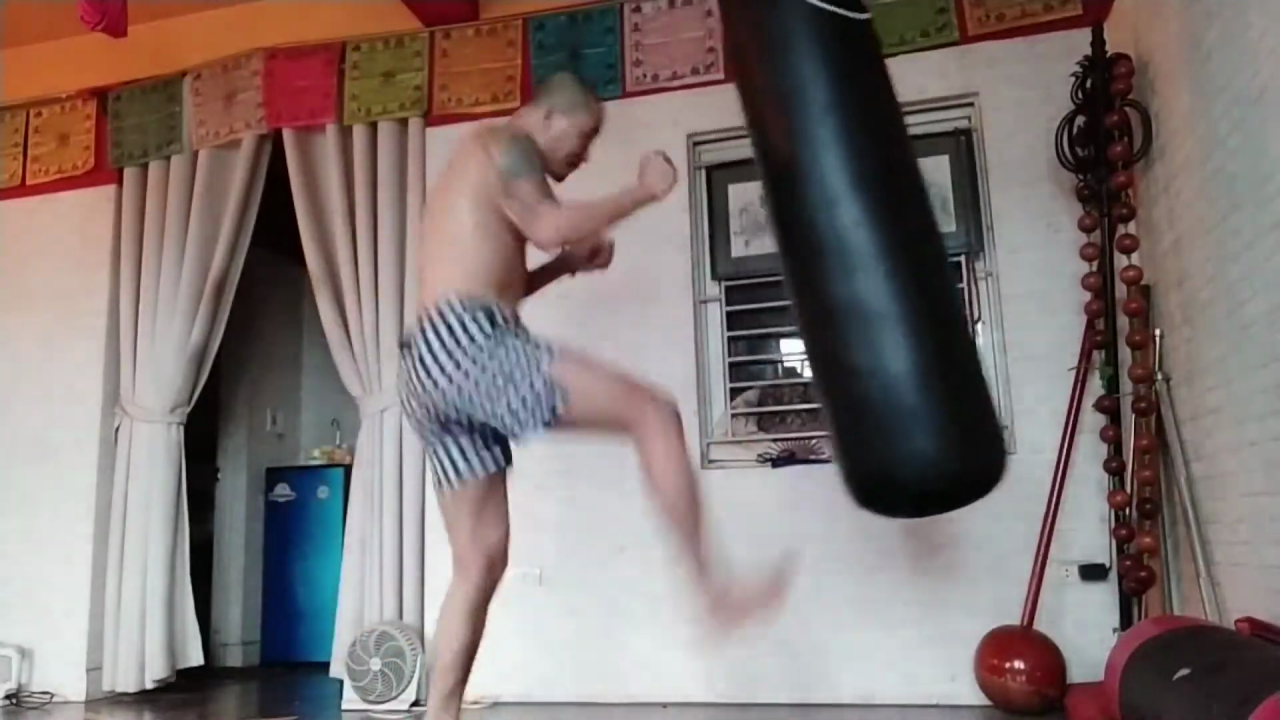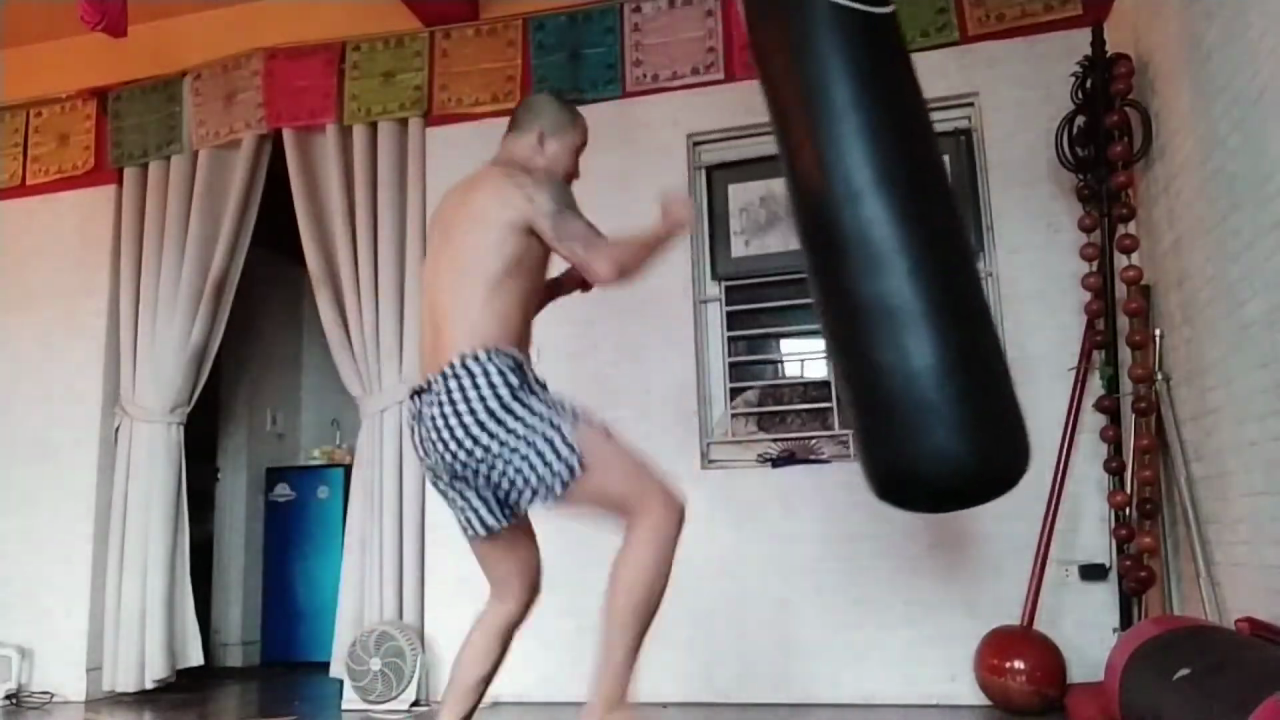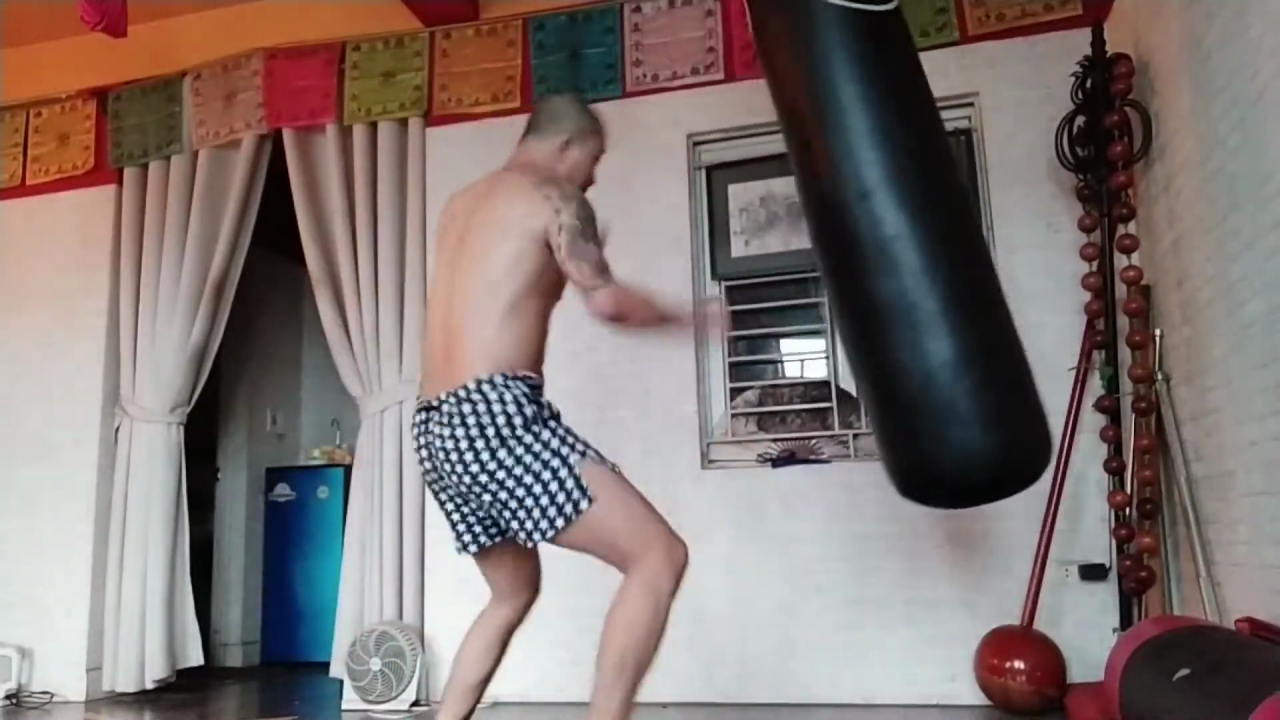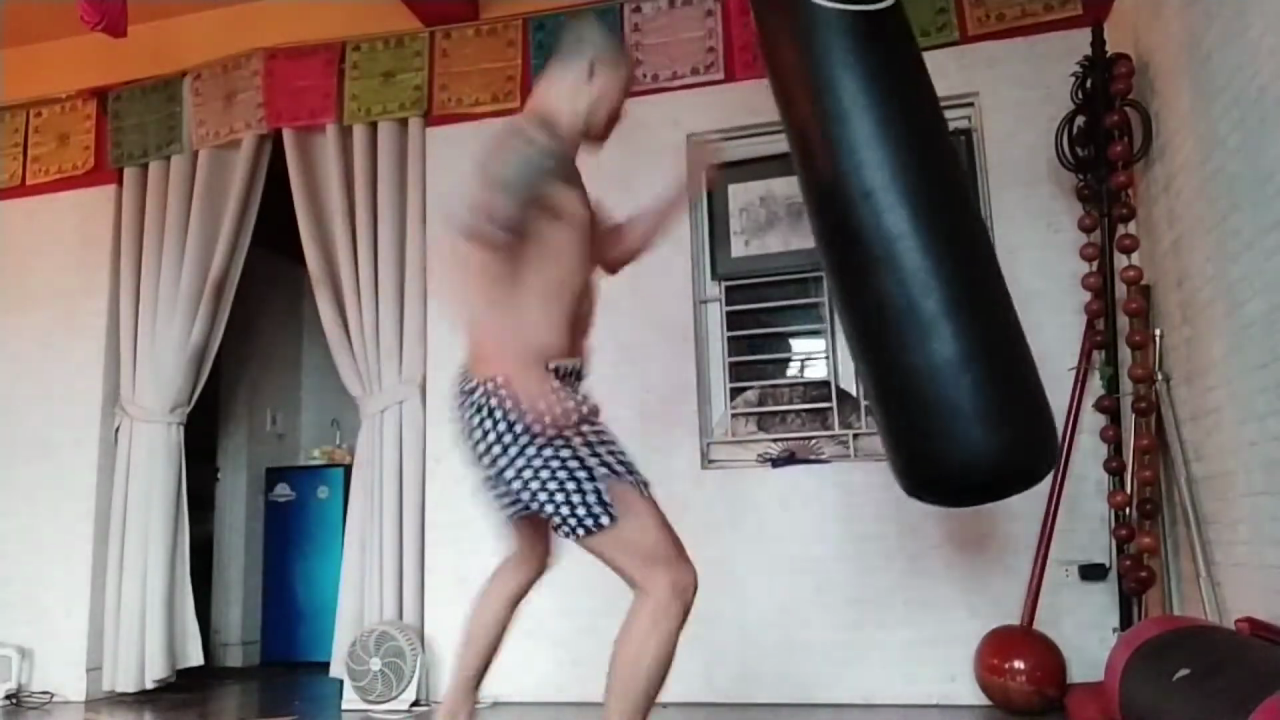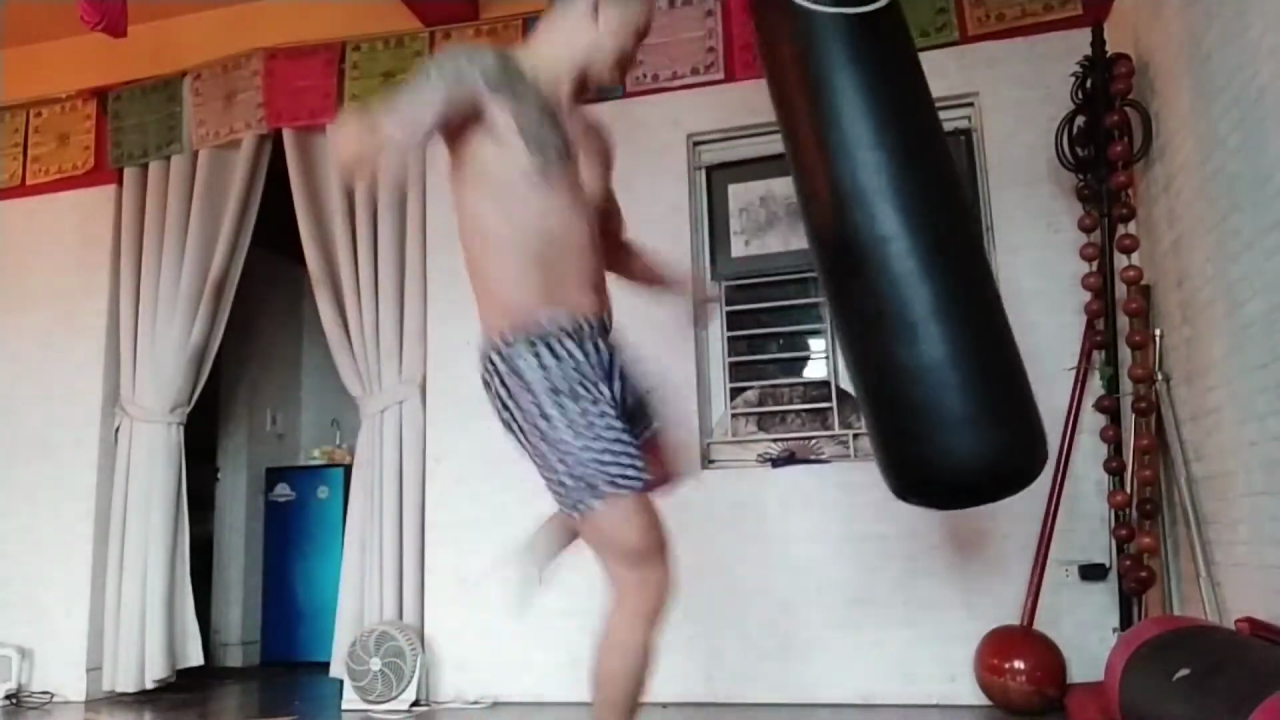
dt=0.1s
person 1, frame 1
left shoulder: (489, 168)
right shoulder: (501, 144)
right elbow: (551, 230)
left wrist: (571, 263)
right wrist: (643, 192)
left hip: (433, 368)
right hip: (466, 341)
left knee: (479, 563)
right knee: (655, 416)
right ankle: (712, 589)
person 1, frame 2
left shoulder: (455, 201)
right shoulder: (526, 185)
right elbow: (609, 262)
left wrist: (561, 280)
right wrist: (670, 226)
left hip: (439, 416)
right hip: (489, 400)
left knee: (514, 590)
right knee: (659, 511)
person 1, frame 3
left shoulder: (466, 204)
right shoulder: (551, 196)
right elbow: (606, 302)
left wrist: (557, 272)
right wrist: (681, 316)
left hip: (440, 432)
right hip: (499, 418)
left knee: (513, 595)
right knee: (660, 557)
person 1, frame 4
left shoulder: (543, 166)
right shoulder: (533, 148)
left elbow: (607, 254)
right elbow: (479, 241)
left wrist: (681, 195)
right wrist: (522, 366)
left hip: (499, 407)
right hip: (525, 411)
left knee: (528, 560)
right knee: (668, 580)
person 1, frame 5
left shoulder: (587, 132)
right shoulder: (481, 74)
right elbow: (357, 137)
left wrist: (672, 281)
right wrist: (369, 137)
left hip: (593, 351)
right hip: (545, 363)
left knee: (652, 470)
right knee: (643, 576)
left ankle: (562, 531)
